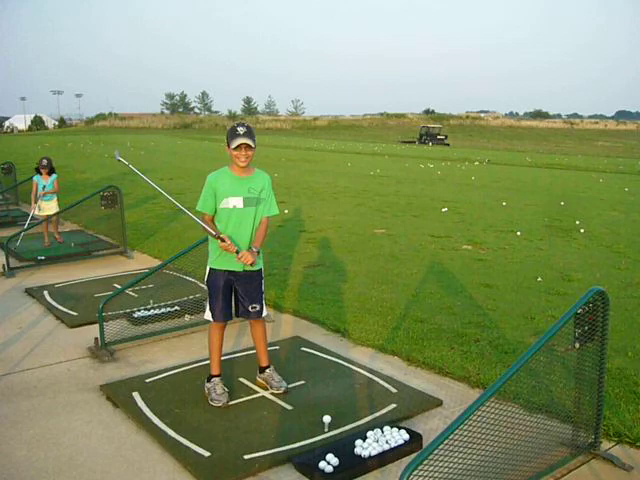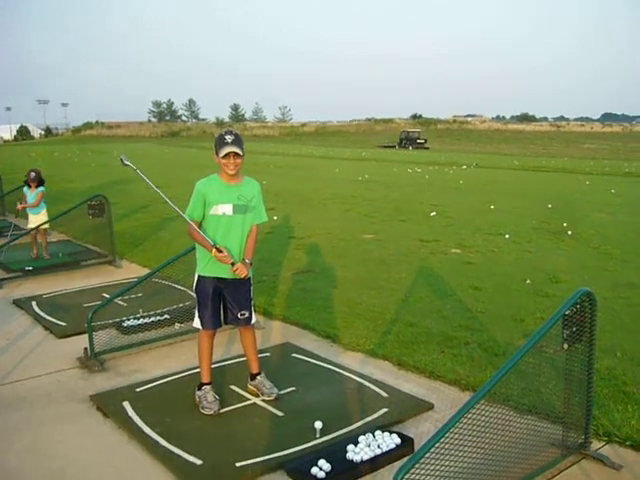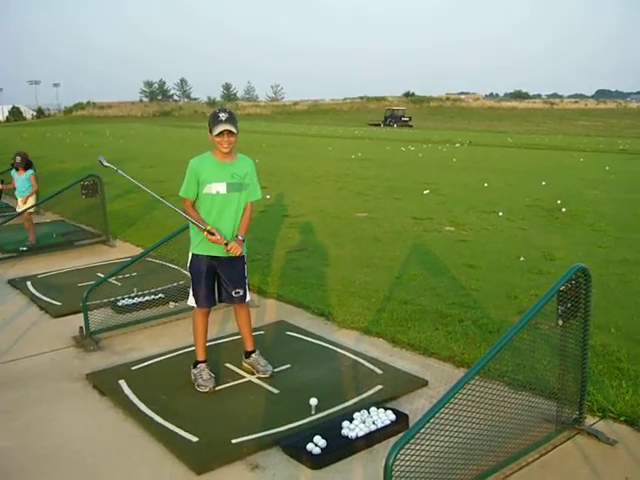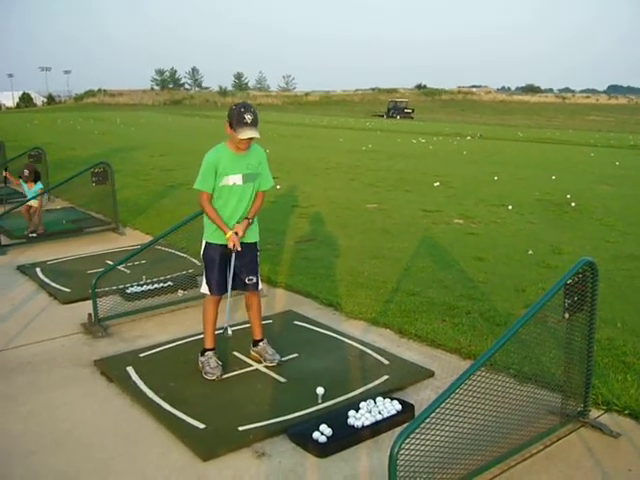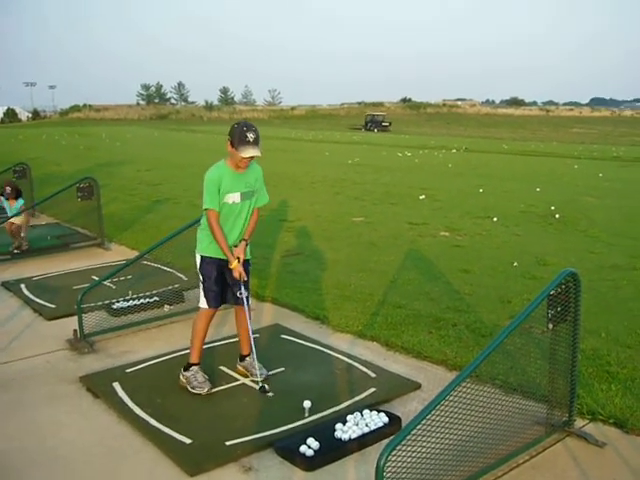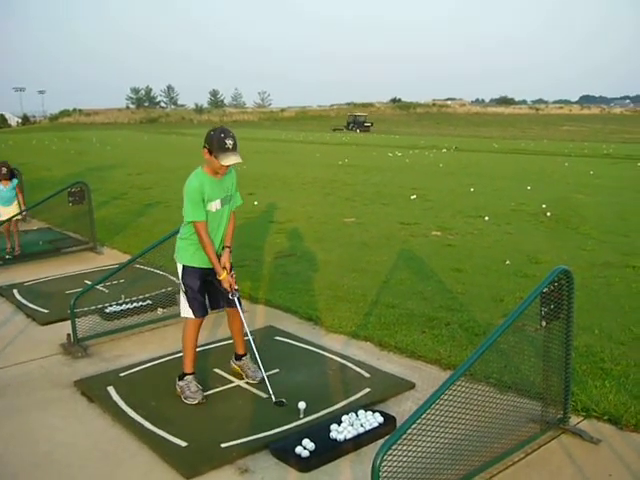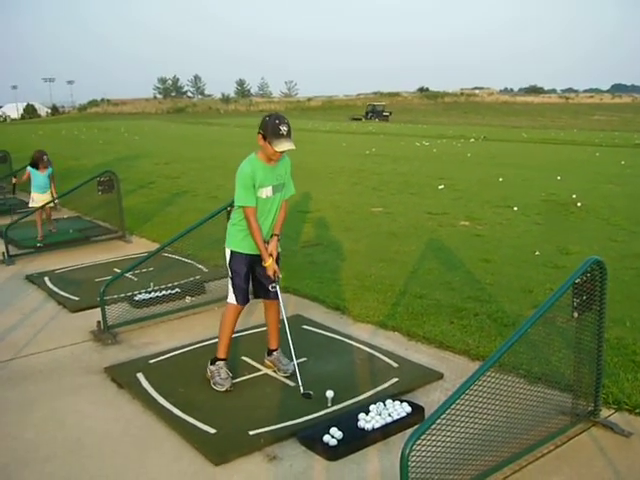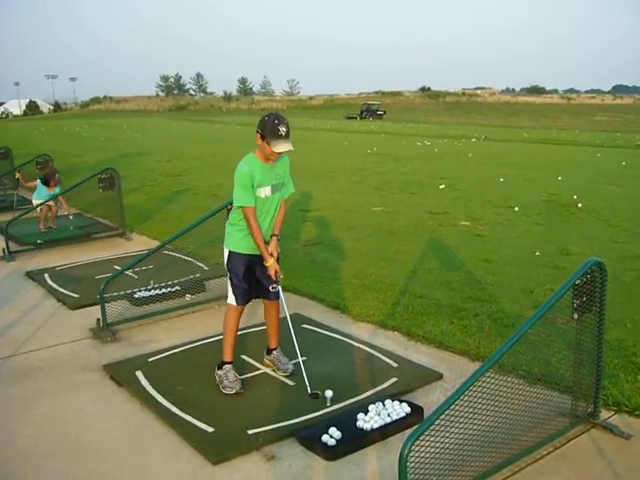
dt=0.5s
person 1, frame 1
left shoulder: (263, 180)
right shoulder: (215, 180)
left elbow: (264, 220)
right elbow: (206, 220)
left wrist: (254, 249)
right wrist: (220, 239)
left hip: (251, 263)
right hip: (220, 264)
left knee: (257, 317)
right knee: (218, 320)
left ankle: (265, 371)
right ankle: (214, 379)
person 1, frame 2
left shoulder: (253, 187)
right shoulder: (204, 187)
left elbow: (253, 228)
right elbow: (192, 228)
left wrist: (247, 261)
right wrist: (213, 249)
left hip: (239, 271)
right hip: (209, 271)
left knee: (246, 324)
right knee: (208, 328)
left ankle: (255, 377)
right ankle: (205, 386)
person 1, frame 3
left shoulder: (246, 165)
right shoulder: (198, 165)
left elbow: (248, 206)
right elbow: (188, 206)
left wrist: (239, 239)
right wrist: (207, 229)
left hip: (233, 249)
right hip: (203, 249)
left knee: (241, 301)
right knee: (202, 306)
left ankle: (251, 355)
right ankle: (200, 364)
person 1, frame 4
left shoulder: (259, 155)
right shoulder: (214, 157)
left elbow: (260, 194)
right elbow: (205, 200)
left wrist: (246, 222)
right wrist: (227, 231)
left hip: (248, 237)
right hip: (217, 238)
left knee: (252, 290)
right knee: (214, 294)
left ankle: (258, 343)
right ankle: (208, 352)
person 1, frame 5
left shoulder: (256, 172)
right shoulder: (215, 175)
left elbow: (255, 210)
right elbow: (213, 221)
left wrist: (243, 244)
right wrist: (231, 260)
left hip: (239, 250)
right hip: (211, 252)
left knee: (242, 304)
right knee: (209, 307)
left ankle: (245, 358)
right ankle: (192, 368)
person 1, frame 6
left shoulder: (230, 175)
right shoulder: (195, 184)
right elbow: (201, 232)
left wrist: (227, 251)
right wrist: (220, 272)
left hip: (219, 256)
right hip: (193, 259)
left knee: (233, 306)
right knee: (195, 316)
left ankle: (241, 358)
right ankle: (186, 377)
person 1, frame 7
left shoulder: (285, 163)
right shoulder: (247, 170)
right elbow: (251, 218)
left wrist: (275, 239)
right wrist: (266, 257)
left hip: (268, 244)
right hip: (242, 246)
left knee: (273, 298)
right knee: (237, 302)
left ankle: (273, 353)
right ankle: (218, 363)
person 1, frame 8
left shoulder: (283, 162)
right shoulder: (245, 169)
right elbow: (250, 218)
left wrist: (275, 239)
right wrist: (266, 257)
left hip: (267, 244)
right hip: (241, 246)
left knee: (273, 297)
right knee: (237, 303)
left ankle: (272, 351)
right ankle: (225, 366)
